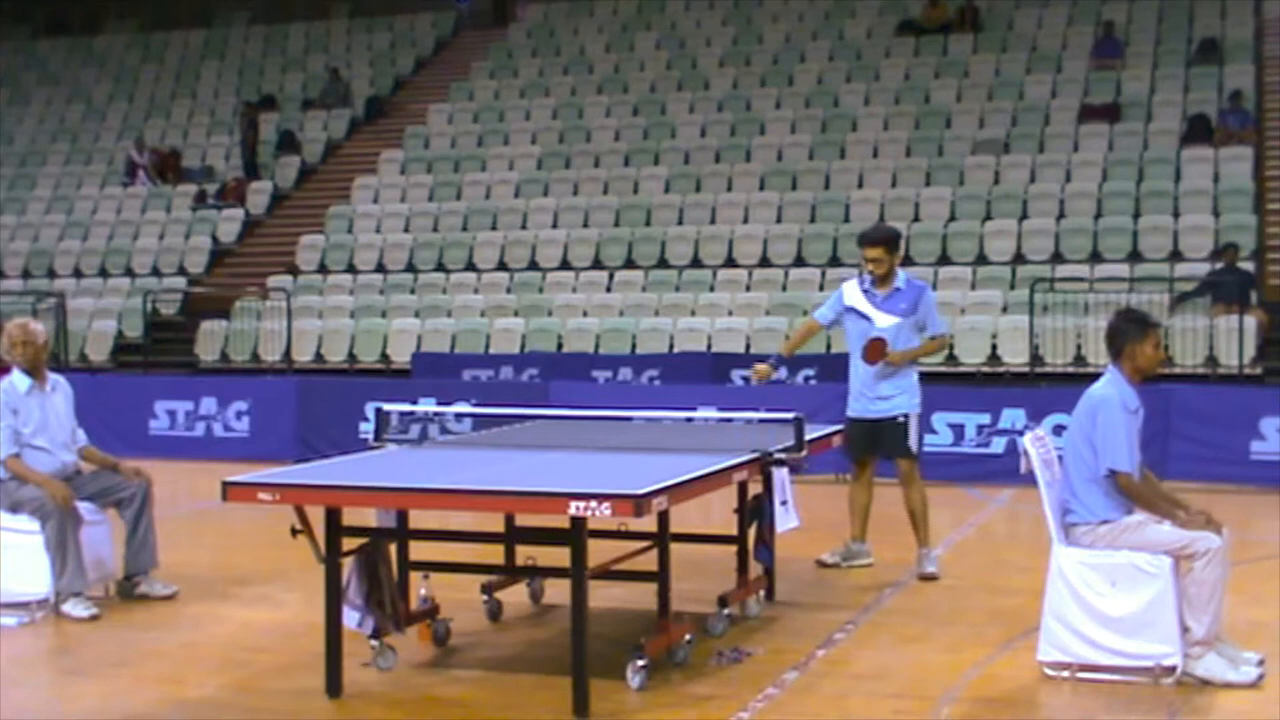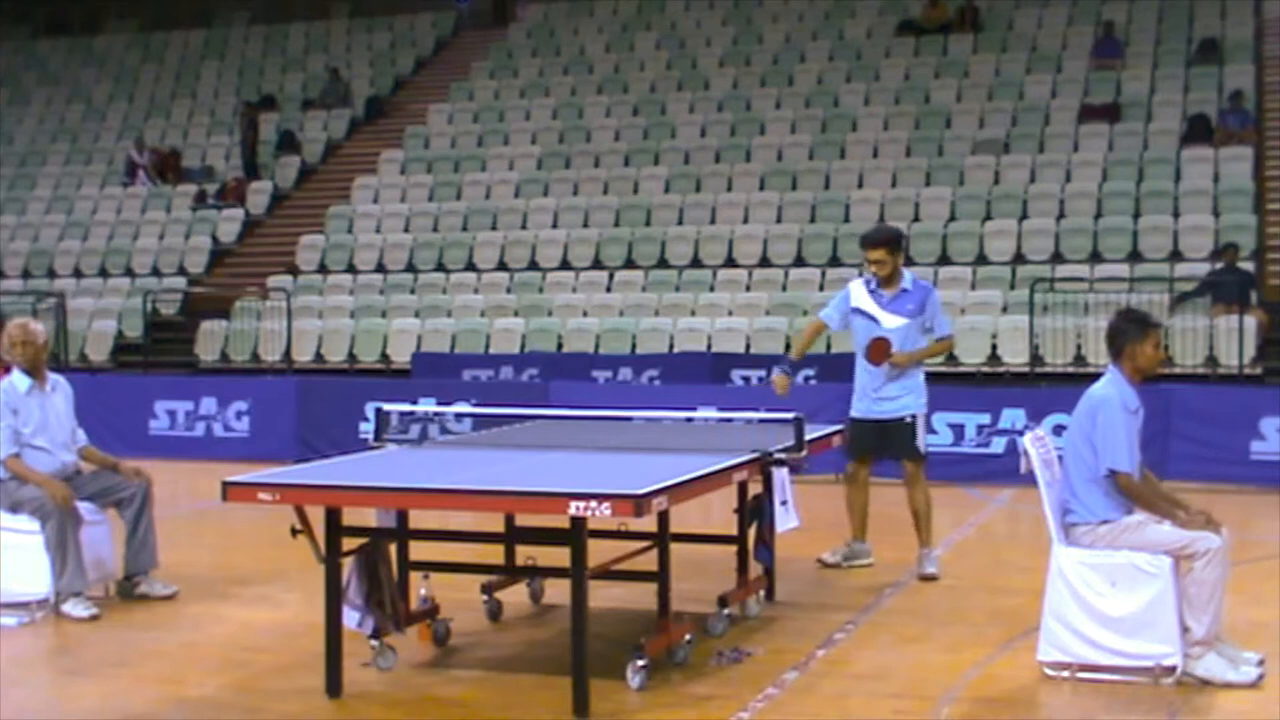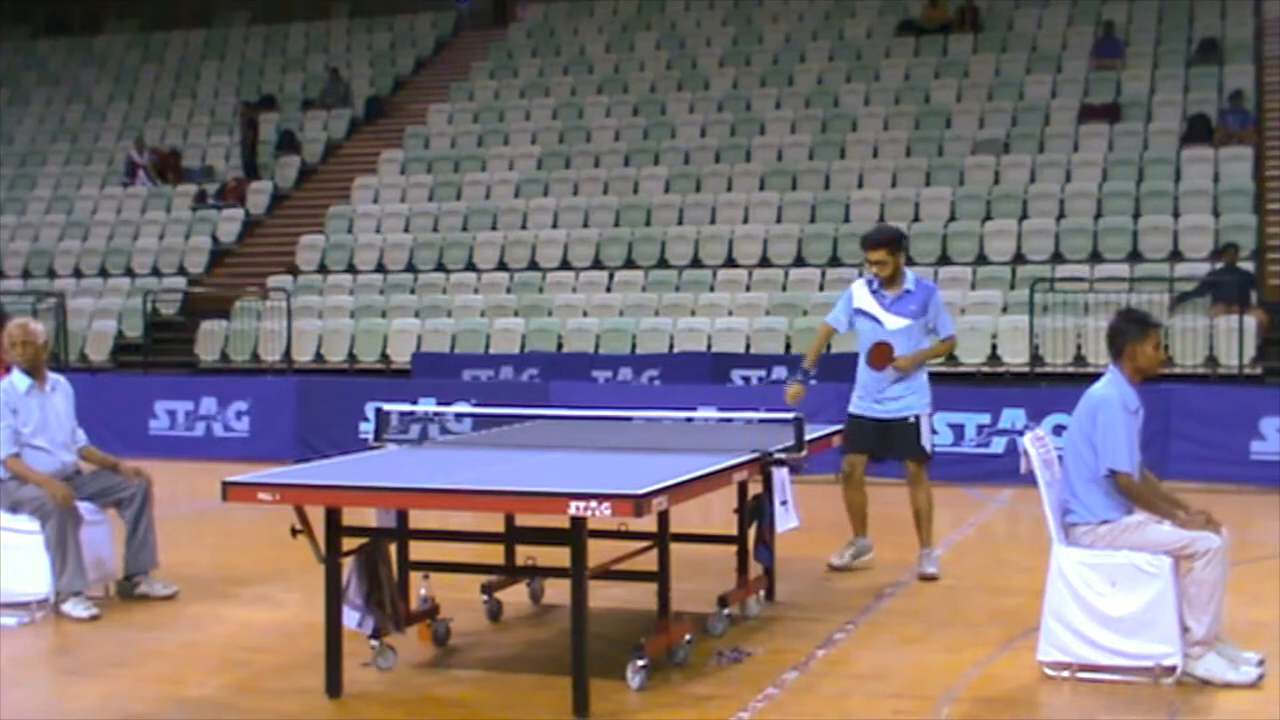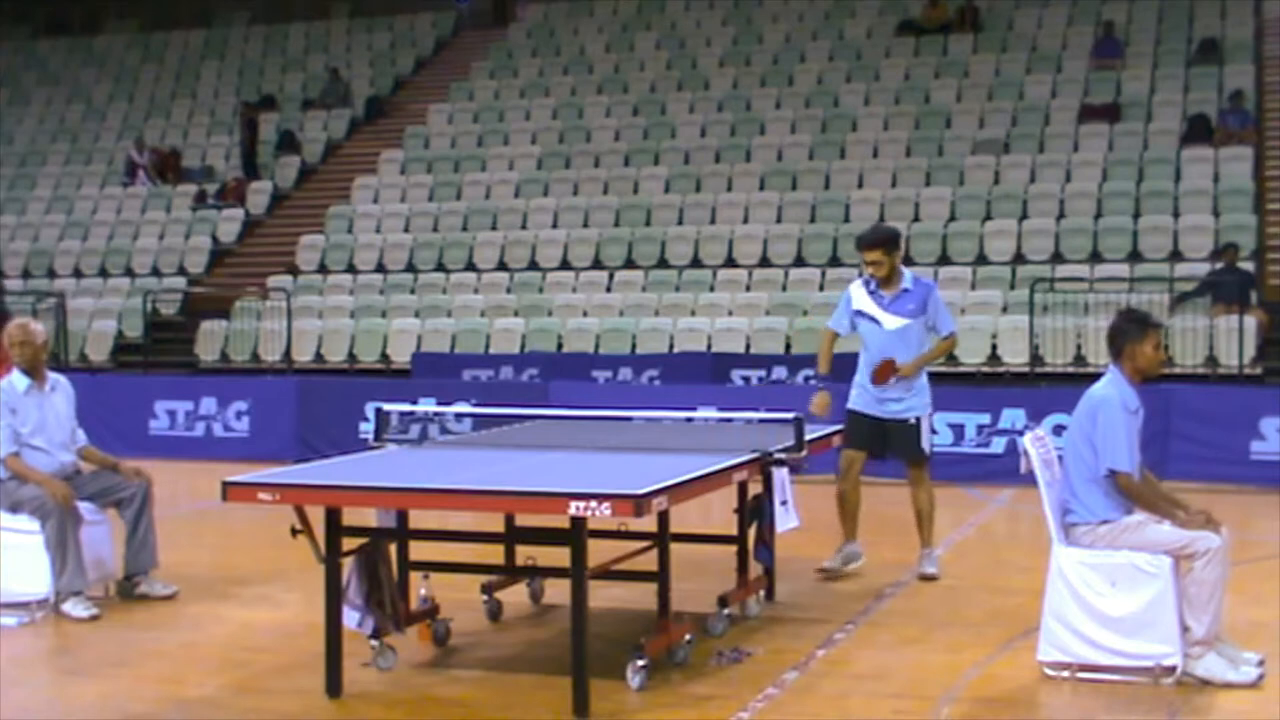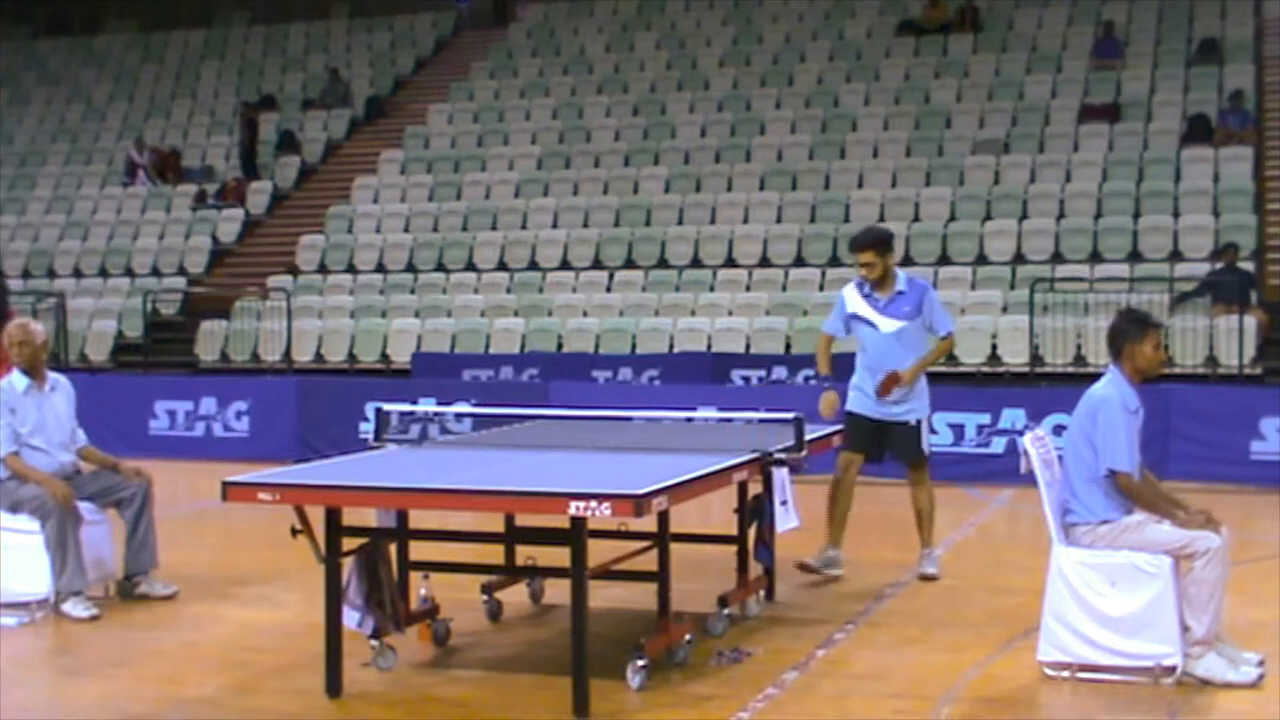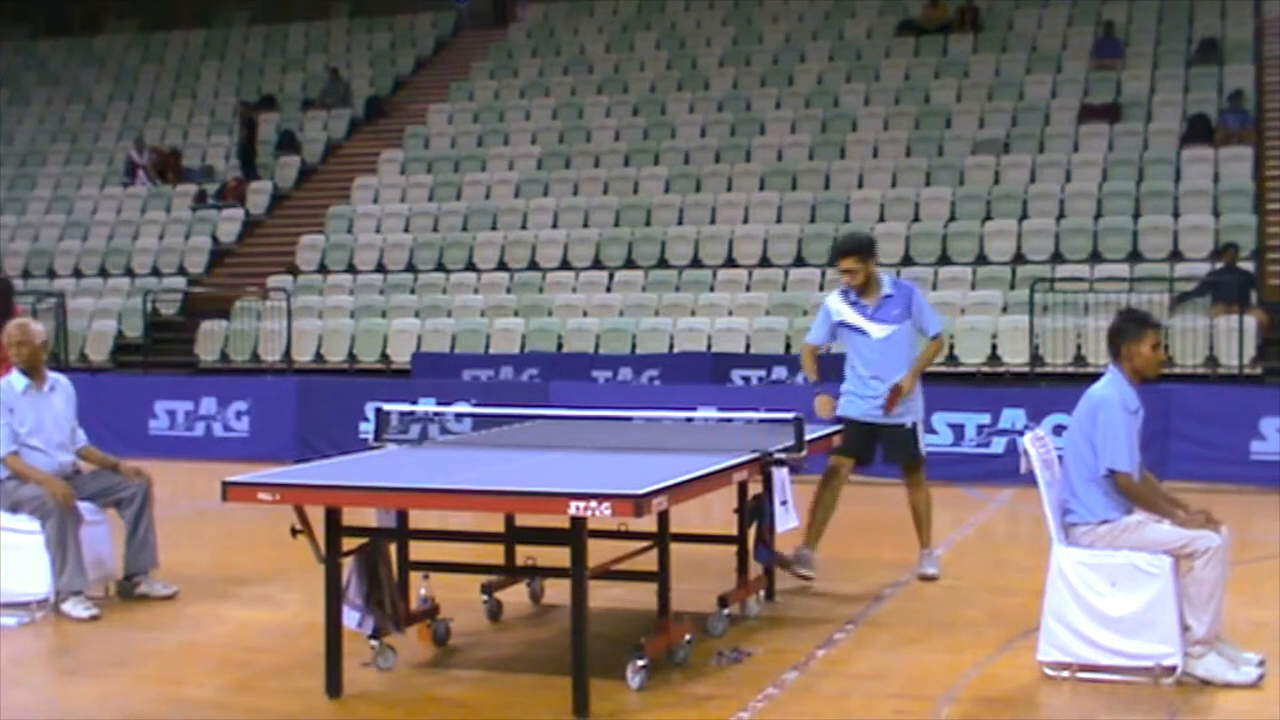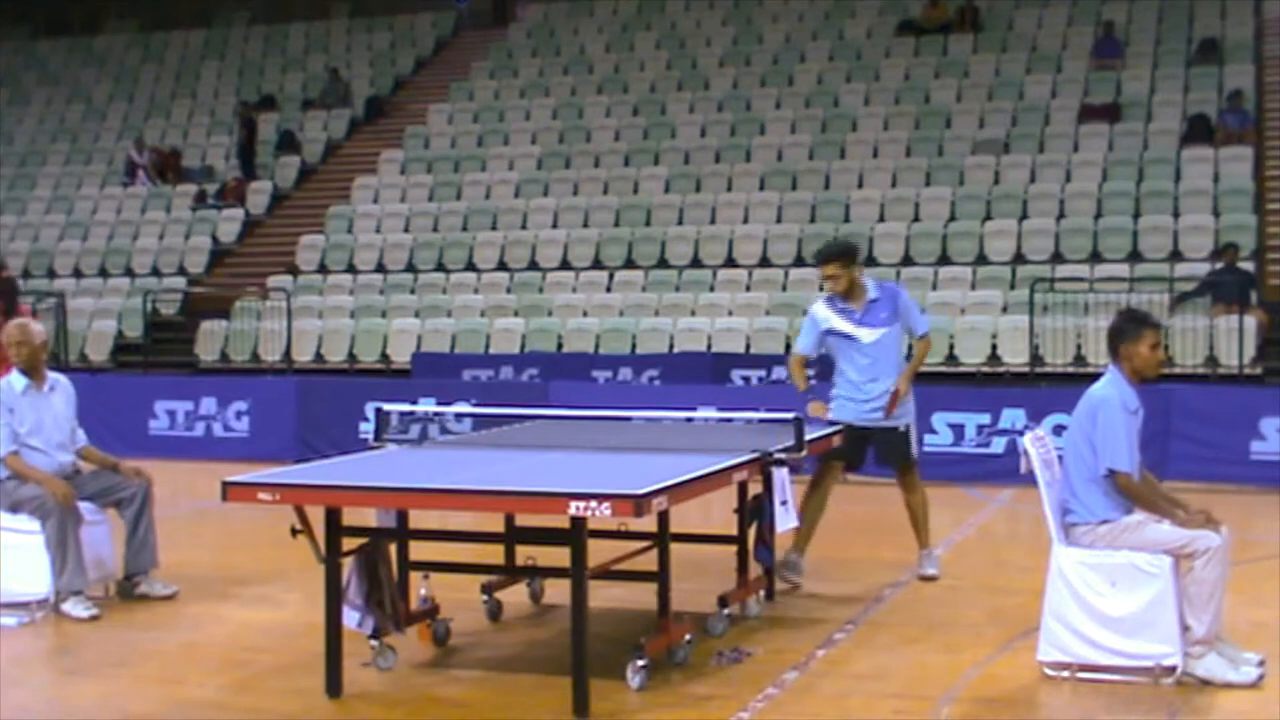
dt=0.1s
person 1, frame 1
left shoulder: (1122, 396)
right shoulder: (1109, 400)
left elbow: (1138, 472)
right elbow: (1125, 481)
left wrist: (1185, 508)
right wrist: (1181, 518)
left hip: (1117, 513)
right hip: (1098, 524)
left knee: (1212, 532)
right knee: (1205, 543)
left ankle: (1206, 638)
right ankle: (1197, 652)
person 1, frame 2
left shoulder: (1122, 397)
right shoulder: (1109, 400)
left elbow: (1138, 472)
right elbow: (1125, 481)
left wrist: (1185, 509)
right wrist: (1180, 518)
left hip: (1116, 513)
right hip: (1099, 524)
left knee: (1215, 533)
right knee: (1206, 543)
left ankle: (1206, 638)
right ankle: (1197, 652)
person 1, frame 3
left shoulder: (1124, 397)
right shoulder: (1110, 399)
left elbow: (1138, 472)
right elbow: (1124, 481)
left wrist: (1185, 509)
right wrist: (1179, 518)
left hip: (1117, 513)
right hip: (1099, 524)
left knee: (1214, 533)
right knee: (1206, 543)
left ankle: (1206, 638)
right ankle: (1197, 651)
person 1, frame 4
left shoulder: (1123, 397)
right shoulder: (1109, 399)
left elbow: (1138, 472)
right elbow: (1124, 481)
left wrist: (1185, 509)
right wrist: (1179, 518)
left hip: (1116, 514)
right hip: (1098, 524)
left knee: (1214, 533)
right knee: (1206, 544)
left ankle: (1206, 638)
right ankle: (1197, 651)
person 1, frame 5
left shoulder: (1124, 397)
right shoulder: (1110, 400)
left elbow: (1137, 473)
right elbow: (1125, 481)
left wrist: (1184, 509)
right wrist: (1180, 518)
left hip: (1117, 514)
right hip: (1099, 524)
left knee: (1215, 534)
right knee: (1205, 544)
left ankle: (1207, 638)
right ankle: (1197, 652)
person 1, frame 6
left shoulder: (1122, 397)
right shoulder: (1109, 400)
left elbow: (1136, 473)
right elbow: (1124, 481)
left wrist: (1184, 508)
right wrist: (1179, 518)
left hip: (1117, 514)
right hip: (1098, 524)
left knee: (1216, 533)
right knee: (1206, 544)
left ankle: (1206, 638)
right ankle: (1197, 651)
person 1, frame 7
left shoulder: (1123, 396)
right shoulder: (1109, 400)
left elbow: (1137, 472)
right elbow: (1124, 481)
left wrist: (1183, 508)
right wrist: (1179, 518)
left hip: (1117, 513)
right hip: (1098, 523)
left knee: (1215, 532)
right knee: (1206, 542)
left ankle: (1206, 638)
right ankle: (1197, 651)
person 2, frame 1
left shoulder: (918, 293)
right shoulder: (849, 291)
left elbow: (939, 340)
right elbow: (812, 325)
left wrist: (905, 355)
right wrist: (776, 359)
left hip: (899, 402)
right hip: (859, 403)
left knee: (908, 472)
right knee: (860, 473)
left ankle: (925, 551)
right ankle: (857, 546)
person 2, frame 2
left shoulder: (924, 294)
right shoulder: (855, 291)
left elbow: (945, 341)
right elbow: (819, 325)
left wrist: (912, 356)
right wrist: (788, 365)
left hip: (905, 402)
right hip: (864, 403)
left knee: (913, 473)
right knee: (855, 472)
left ankle: (926, 552)
right ankle: (859, 546)
person 2, frame 3
left shoulder: (926, 294)
right shoulder: (856, 292)
left elbow: (948, 341)
right elbow: (825, 331)
left wrist: (913, 359)
right wrist: (803, 374)
left hip: (909, 402)
right hip: (864, 403)
left knee: (916, 474)
right knee: (851, 471)
left ankle: (926, 553)
right ankle: (861, 542)
person 2, frame 4
left shoulder: (925, 292)
right shoulder: (856, 293)
left elbow: (949, 339)
right elbow: (831, 335)
left wrist: (917, 363)
right wrist: (822, 384)
left hip: (909, 403)
right hip: (864, 401)
left knee: (917, 474)
right knee: (847, 468)
left ankle: (927, 552)
right ankle: (850, 549)
person 2, frame 5
left shoulder: (920, 293)
right shoulder: (849, 296)
left elbow: (946, 340)
right elbow: (826, 339)
left wrist: (914, 371)
right wrist: (828, 384)
left hip: (907, 405)
right hip: (861, 403)
left knee: (918, 475)
right knee: (845, 470)
left ankle: (927, 553)
right ankle: (831, 554)
person 2, frame 6
left shoulder: (907, 294)
right shoulder: (835, 304)
left elbow: (936, 339)
right elbow: (809, 350)
left wrist: (912, 376)
right wrist: (819, 389)
left hip: (901, 407)
right hip: (853, 407)
left knee: (914, 477)
right knee: (834, 473)
left ankle: (926, 553)
right ankle: (806, 553)
person 2, frame 7
left shoulder: (894, 296)
right shoulder: (820, 312)
left elbow: (923, 339)
right elbow: (796, 360)
left wrist: (907, 378)
right wrist: (808, 396)
left hip: (891, 410)
right hip: (843, 412)
left knee: (909, 480)
right knee: (822, 478)
left ankle: (926, 553)
right ankle: (794, 558)
person 3, frame 1
left shoulder: (61, 387)
left wrist: (118, 465)
right wrist: (46, 483)
left hip: (70, 477)
left knee: (135, 485)
right knee: (59, 507)
left ankle: (136, 577)
right ankle: (69, 594)
person 3, frame 2
left shoulder: (61, 386)
left wrist: (117, 465)
right wrist: (46, 482)
left hip: (70, 477)
left knee: (135, 485)
right knee: (59, 506)
left ankle: (136, 577)
right ankle: (69, 594)
person 3, frame 3
left shoulder: (62, 387)
left wrist: (118, 465)
right wrist: (46, 482)
left hip: (70, 477)
left knee: (136, 486)
right knee: (58, 506)
left ankle: (136, 577)
right ankle: (68, 594)
person 3, frame 4
left shoulder: (62, 386)
left wrist: (117, 465)
right wrist: (46, 481)
left hip: (69, 476)
left knee: (136, 486)
right knee: (58, 505)
left ankle: (136, 577)
right ankle: (68, 594)
person 3, frame 5
left shoulder: (63, 386)
left wrist: (118, 465)
right wrist: (46, 481)
left hip: (70, 476)
left knee: (135, 486)
right knee: (59, 505)
left ankle: (136, 576)
right ankle: (69, 594)
person 3, frame 6
left shoulder: (63, 386)
left wrist: (118, 465)
right wrist: (46, 480)
left hip: (69, 476)
left knee: (135, 486)
right knee: (59, 505)
left ankle: (136, 576)
right ankle: (69, 594)
person 3, frame 7
left shoulder: (63, 386)
left wrist: (118, 465)
right wrist: (47, 480)
left hip: (69, 476)
left knee: (136, 485)
right knee: (59, 504)
left ankle: (135, 577)
right ankle: (69, 594)
